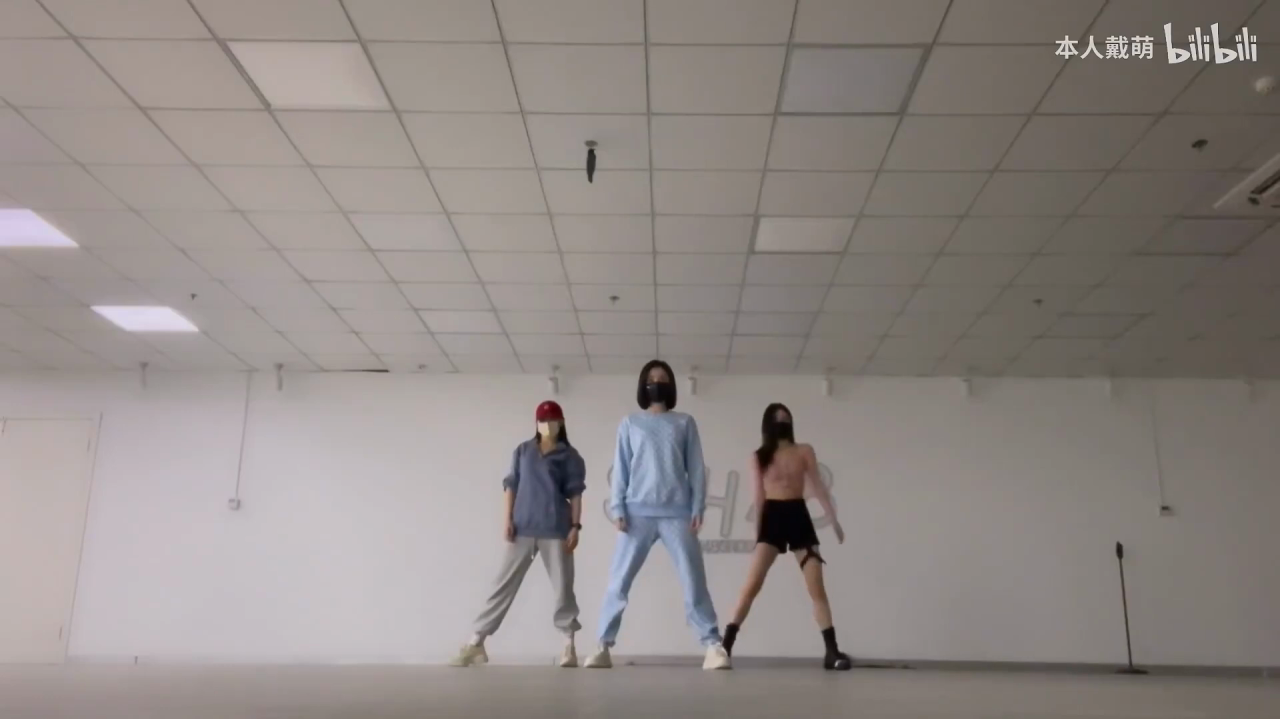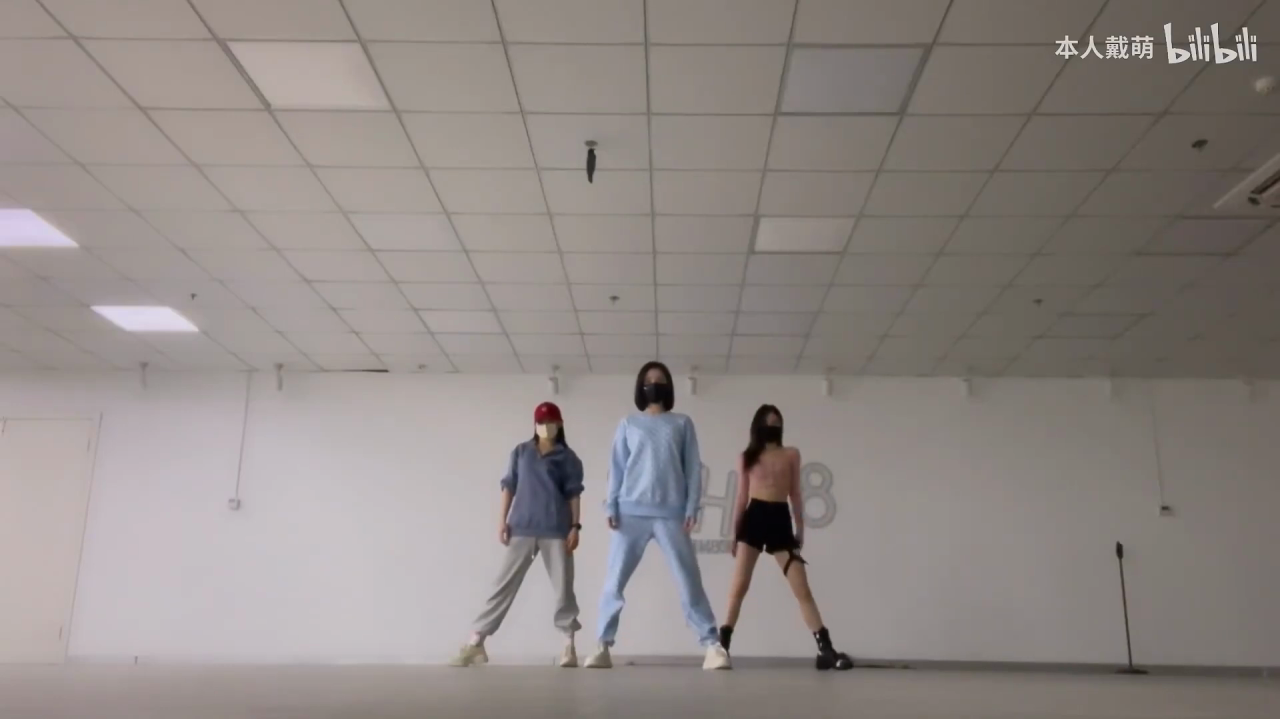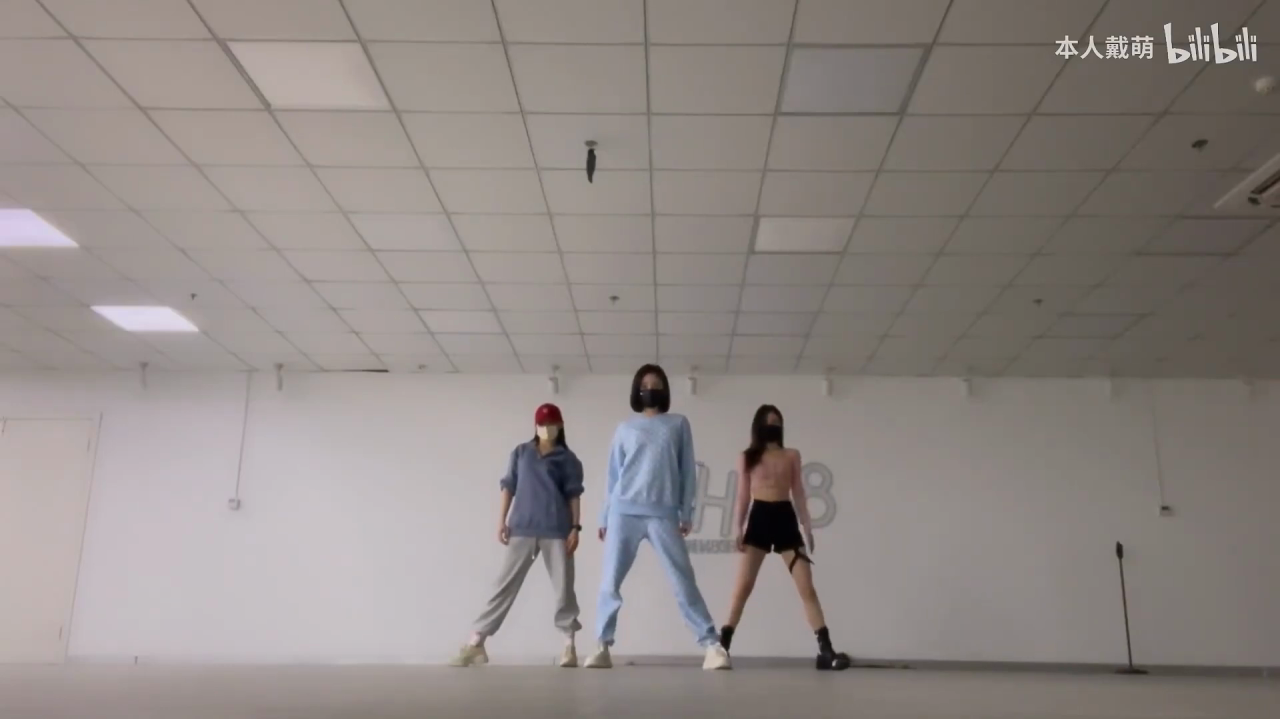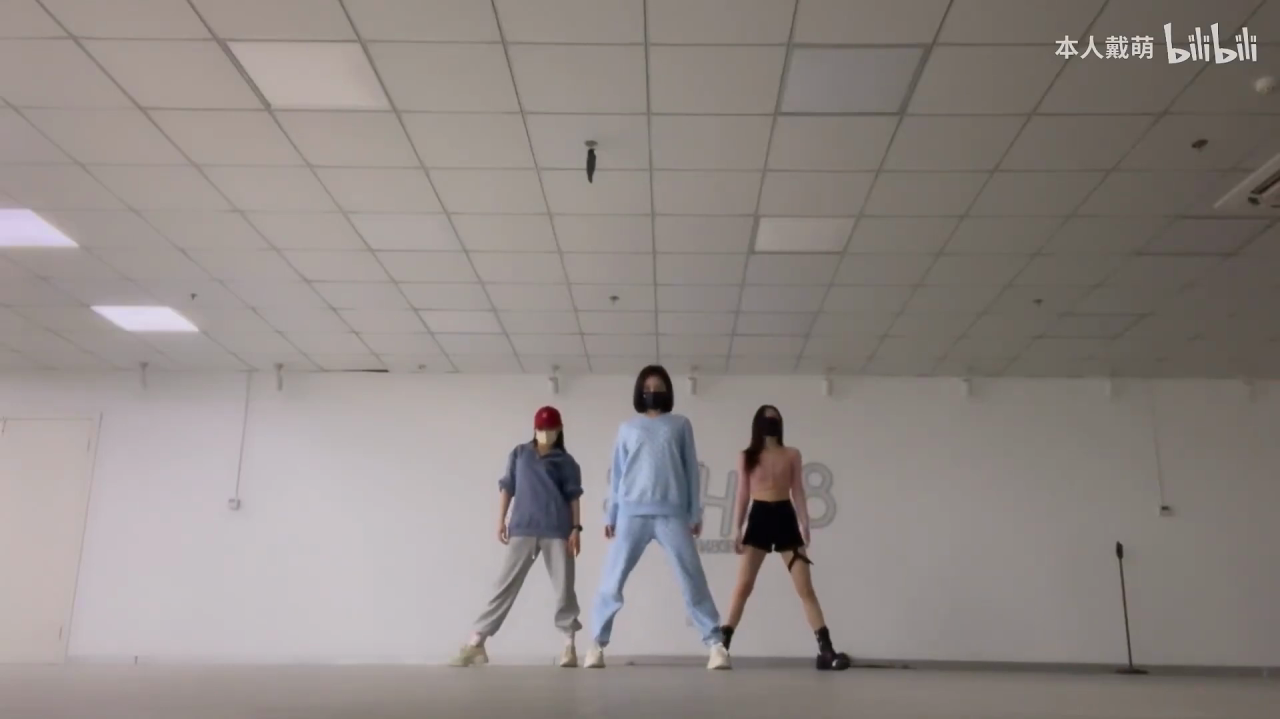
dt=0.7s
person 1, frame 1
left shoulder: (685, 423)
right shoulder: (630, 424)
left elbow: (695, 468)
right elbow: (620, 468)
left wrist: (697, 509)
right wrist: (617, 508)
left hip: (677, 513)
right hip: (638, 513)
left knee: (694, 580)
right knee: (619, 581)
left ankle: (713, 645)
right ankle: (604, 646)
person 1, frame 2
left shoulder: (682, 424)
right shoulder: (628, 425)
left elbow: (692, 468)
right elbow: (617, 469)
left wrist: (691, 509)
right wrist: (611, 507)
left hip: (671, 514)
right hip: (630, 513)
left knee: (689, 581)
right knee: (614, 581)
left ankle: (713, 646)
right ankle: (603, 647)
person 1, frame 3
left shoulder: (678, 424)
right shoulder: (625, 428)
left elbow: (687, 471)
right elbow: (613, 474)
left wrist: (686, 513)
right wrist: (604, 517)
left hip: (662, 514)
right hip: (624, 512)
left knee: (683, 580)
right knee: (610, 581)
left ankle: (712, 645)
right ankle: (603, 646)
person 1, frame 4
left shoulder: (681, 426)
right shoulder: (627, 428)
left elbow: (691, 471)
right elbow: (617, 474)
left wrist: (695, 514)
right wrist: (611, 515)
left hip: (672, 514)
right hip: (632, 513)
left knee: (693, 579)
right knee: (612, 580)
left ankle: (716, 644)
right ankle: (597, 645)
person 2, frame 1
left shoulder: (804, 451)
right shoulder: (759, 457)
left elbow: (817, 485)
right elbow: (760, 494)
left wrist: (833, 517)
right wrist: (758, 529)
left hip: (799, 518)
right hip: (773, 518)
left knee: (817, 588)
right knee: (752, 584)
left ankle: (832, 651)
right ankle: (726, 644)
person 2, frame 2
left shoulder: (791, 454)
right shoulder: (747, 458)
left elbow: (795, 492)
right elbow: (741, 495)
left wrist: (800, 528)
right wrist: (734, 531)
left hip: (781, 521)
right hip: (754, 519)
left knee: (802, 589)
right knee: (739, 587)
left ankle: (827, 650)
right ankle: (722, 647)
person 2, frame 3
left shoulder: (792, 456)
right shoulder: (747, 458)
left elbow: (798, 492)
right elbow: (742, 494)
left wrist: (807, 526)
right wrist: (738, 528)
left hip: (786, 520)
right hip: (759, 519)
left knee: (807, 588)
right knee: (743, 586)
left ankle: (826, 650)
right ankle: (722, 646)
person 2, frame 4
left shoulder: (792, 455)
right shoulder: (746, 457)
left elbow: (798, 491)
right elbow: (742, 494)
left wrist: (805, 525)
right wrist: (738, 529)
left hip: (785, 519)
right hip: (759, 519)
left knee: (805, 588)
right knee: (743, 586)
left ankle: (827, 650)
right ankle: (722, 646)
person 3, frame 1
left shoulder: (569, 456)
right shoulder: (523, 450)
left elbow: (575, 493)
right elbow: (511, 485)
left wrist: (575, 526)
right wrist: (508, 519)
left hip: (555, 529)
right hip: (524, 528)
left knee: (563, 586)
right knee: (505, 583)
left ankle: (569, 646)
right ankle: (476, 643)
person 3, frame 2
left shoulder: (567, 457)
right shoulder: (521, 452)
left elbow: (573, 494)
right elbow: (509, 486)
left wrist: (575, 526)
right wrist: (503, 520)
left hip: (556, 529)
right hip: (522, 527)
left knee: (563, 586)
right knee: (506, 583)
left ankle: (569, 647)
right ankle: (475, 643)
person 3, frame 3
left shoulder: (567, 458)
right shoulder: (521, 452)
left elbow: (574, 494)
right elbow: (508, 486)
left wrist: (575, 527)
right wrist: (502, 520)
left hip: (557, 530)
right hip: (522, 528)
left knee: (564, 586)
right knee: (506, 584)
left ankle: (569, 646)
right ankle: (476, 643)
person 3, frame 4
left shoulder: (565, 461)
right shoulder: (519, 453)
left elbow: (573, 496)
right elbow: (507, 486)
left wrist: (576, 528)
right wrist: (502, 519)
left hip: (557, 530)
right hip: (523, 529)
left knee: (564, 586)
right knee: (507, 584)
left ankle: (569, 646)
right ankle: (475, 644)
